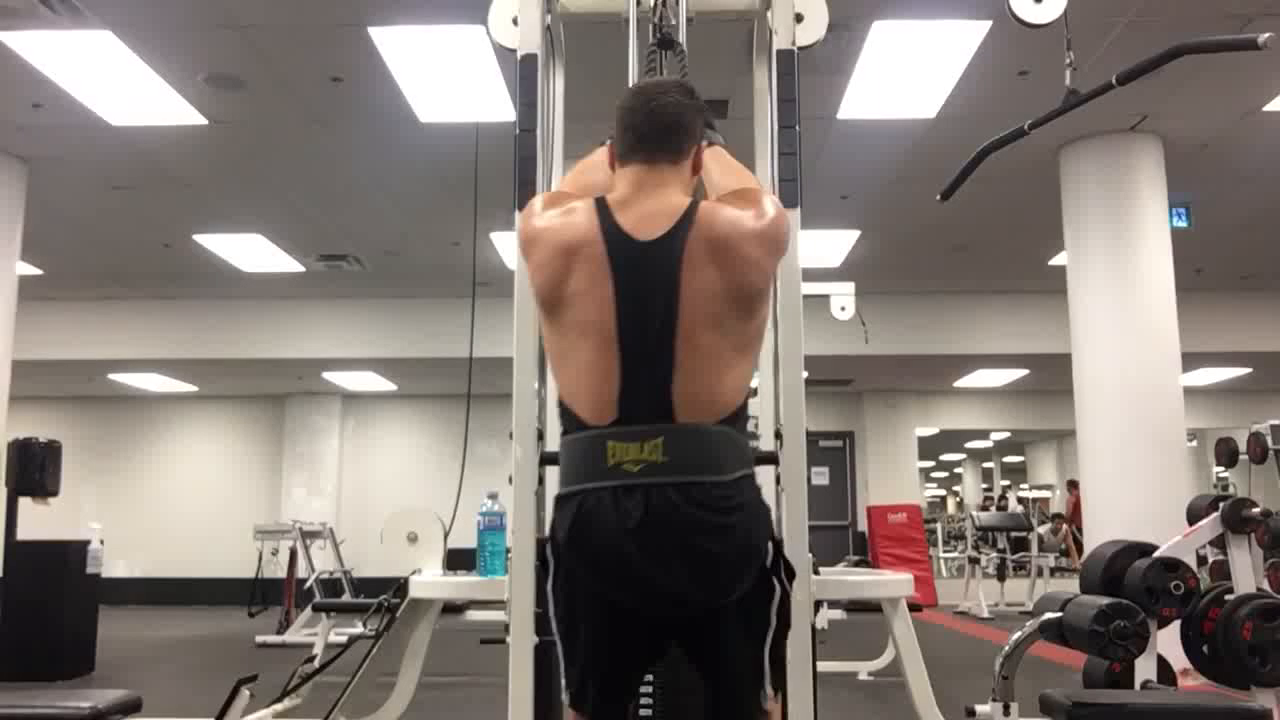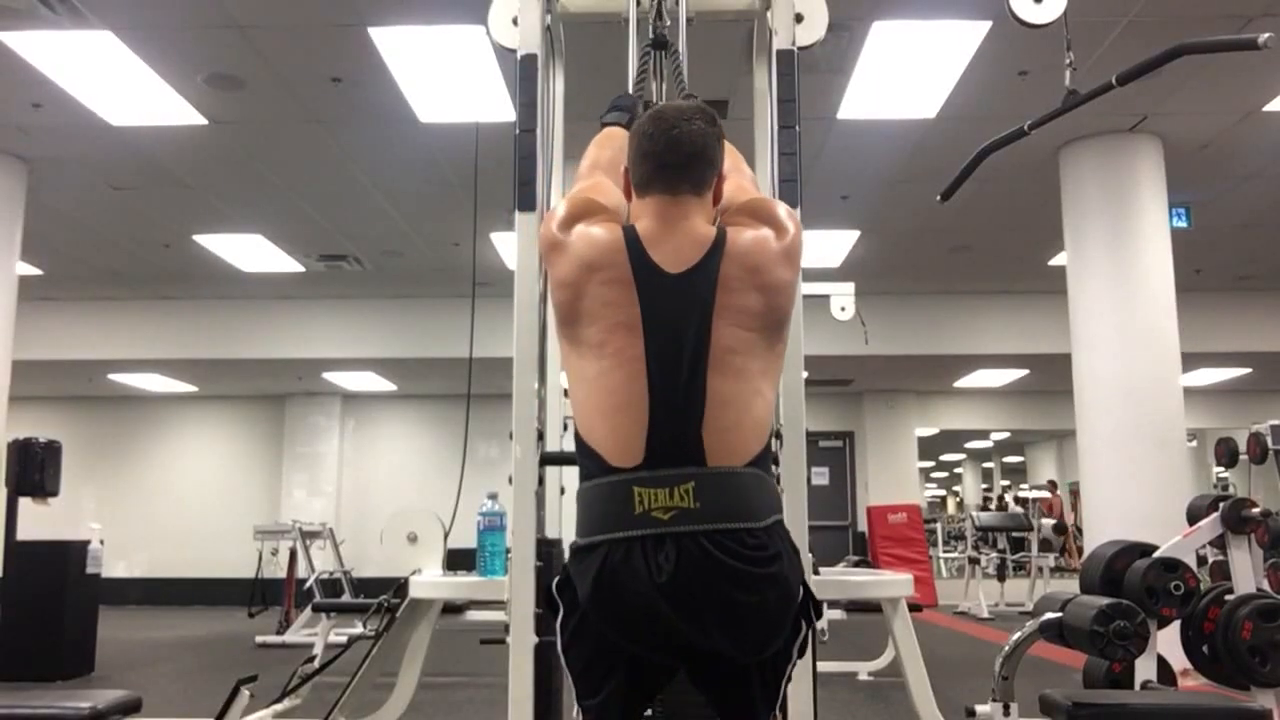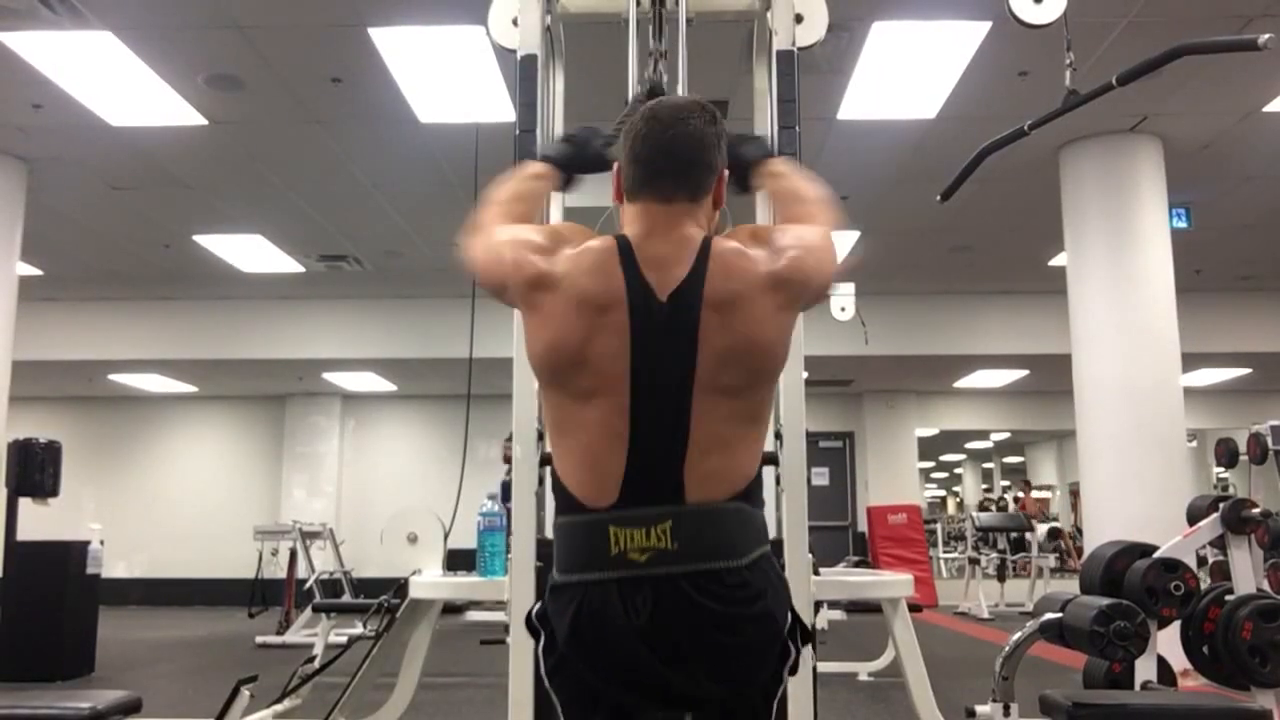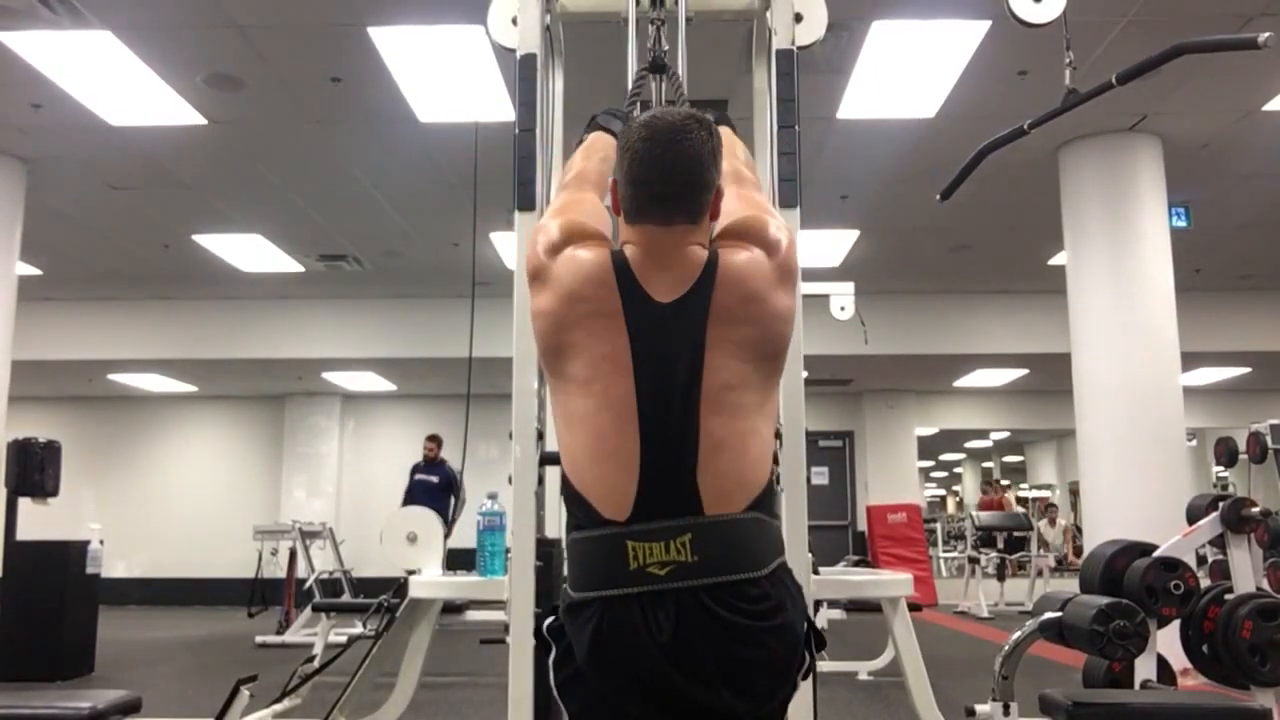
dt=1s
person 1, frame 1
left shoulder: (548, 227)
right shoulder: (752, 226)
left wrist: (619, 144)
right wrist: (711, 140)
left hip: (594, 517)
right hip: (715, 512)
person 1, frame 2
left shoulder: (575, 246)
right shoulder: (769, 245)
left elbow: (596, 172)
right elbow: (740, 180)
left wrist: (617, 120)
right wrist: (700, 133)
left hip: (614, 568)
right hip: (743, 562)
person 1, frame 3
left shoulder: (550, 271)
right shoulder: (765, 271)
left elbow: (484, 232)
right elbow: (819, 216)
left wrist: (559, 160)
right wrist: (761, 157)
left hip: (595, 607)
right hip: (731, 602)
person 1, frame 4
left shoulder: (563, 271)
right shoulder: (761, 267)
left elbow: (579, 187)
right elbow: (740, 183)
left wrist: (605, 131)
right wrist: (715, 128)
left hip: (608, 621)
right hip: (747, 614)
